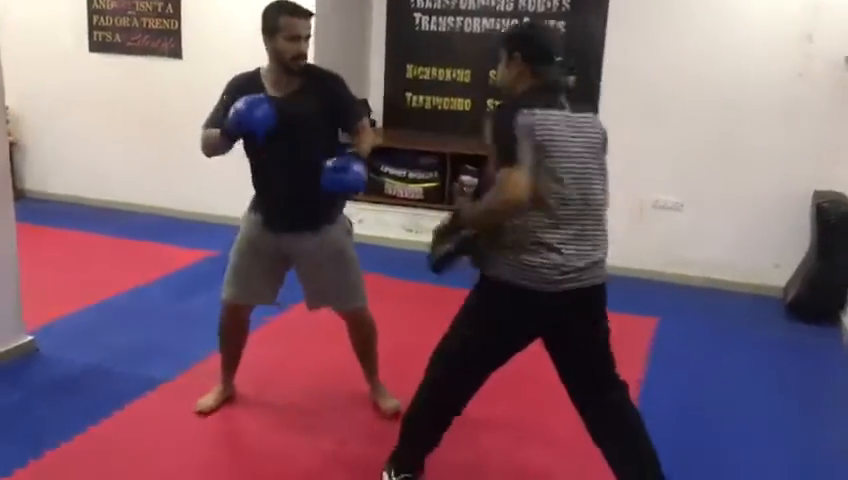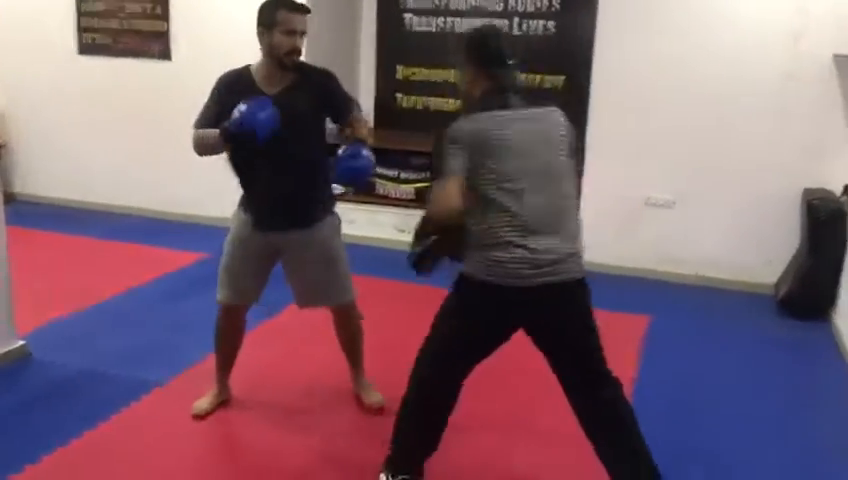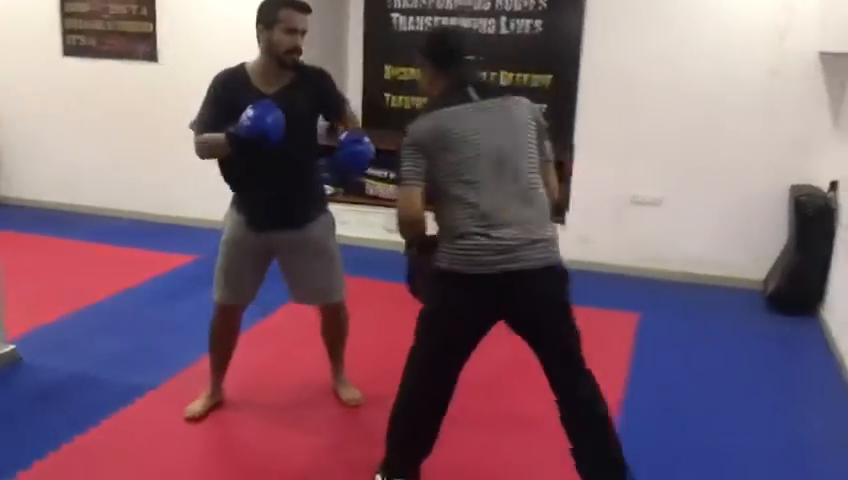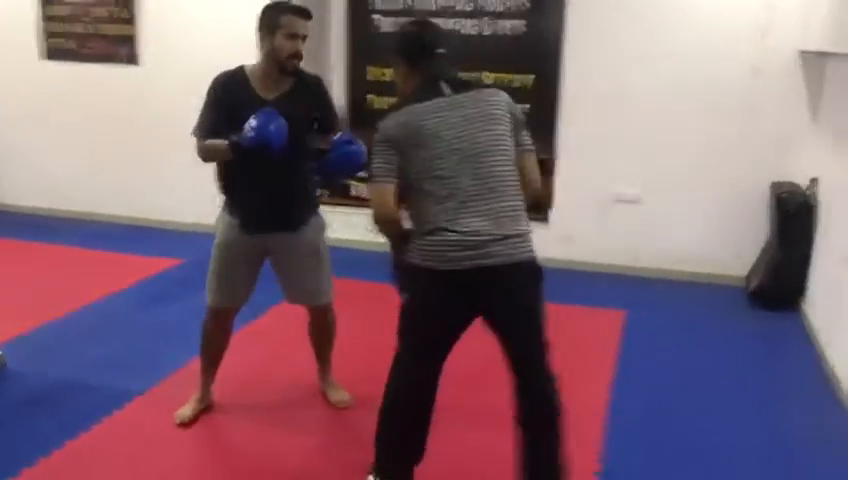
dt=0.1s
person 1, frame 1
left shoulder: (514, 115)
right shoulder: (590, 124)
left elbow: (513, 195)
left wrist: (464, 216)
left hip: (519, 282)
right hip: (585, 284)
left knee: (451, 372)
right knee: (603, 394)
person 1, frame 2
left shoulder: (466, 126)
right shoulder: (556, 120)
left elbow: (446, 209)
left hip: (493, 279)
right hip: (563, 278)
left knee: (436, 373)
right knee: (595, 388)
person 1, frame 3
left shoulder: (424, 127)
right shoulder: (522, 109)
left elbow: (409, 213)
right elbow: (551, 192)
left wrist: (420, 250)
left hip: (468, 271)
right hip: (539, 265)
left knee: (428, 374)
right knee: (573, 379)
person 1, frame 4
left shoulder: (396, 124)
right shoulder: (499, 102)
left elbow: (384, 210)
right elbow: (533, 186)
left wrist: (404, 244)
left hip: (439, 266)
right hip: (513, 260)
left knee: (413, 371)
right knee: (535, 377)
person 2, frame 1
left shoulder: (327, 85)
right shoulder: (243, 87)
left elbow: (364, 131)
right elbow: (208, 145)
left wrist: (355, 160)
right wrist: (229, 131)
left hip: (322, 223)
right hip: (265, 219)
left knee: (355, 310)
right knee: (233, 306)
left ankle: (376, 386)
right ankle: (226, 384)
person 2, frame 2
left shoulder: (319, 82)
right shoulder: (233, 84)
left elbow: (354, 121)
right elbow: (200, 144)
left wrist: (359, 147)
right wrist: (228, 133)
left hip: (313, 218)
right hip: (255, 217)
left knee: (344, 305)
right knee: (231, 305)
left ankle: (359, 379)
right ankle: (221, 387)
person 2, frame 3
left shoulder: (314, 81)
right shoulder: (228, 84)
left elbow: (344, 116)
right elbow: (201, 144)
right wrist: (234, 138)
left hip: (307, 217)
right hip: (249, 217)
left knee: (332, 303)
right knee: (227, 306)
left ankle: (339, 376)
right ankle: (214, 389)
person 2, frame 4
left shoulder: (312, 89)
right shoulder: (228, 86)
left elbow: (330, 133)
right elbow: (204, 148)
right wrist: (237, 146)
left hip: (299, 219)
right hip: (241, 219)
left knee: (320, 303)
right knee: (220, 308)
left ankle: (325, 377)
right ankle: (203, 392)
